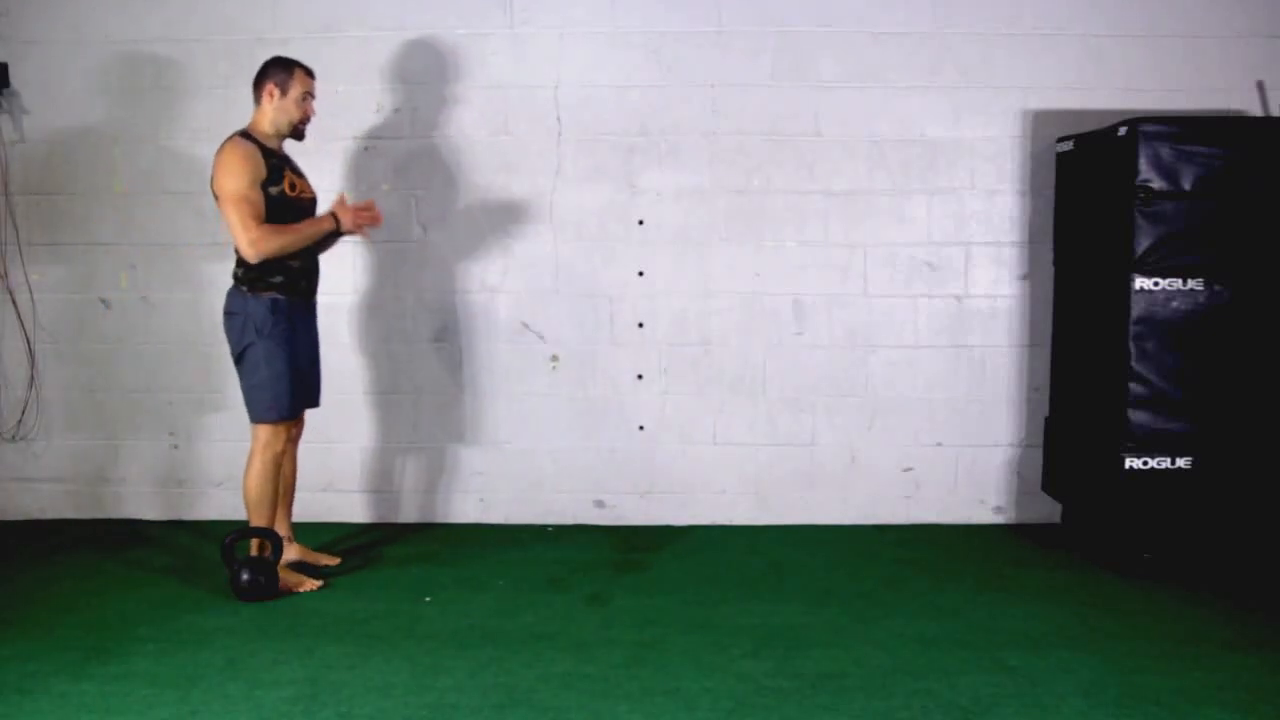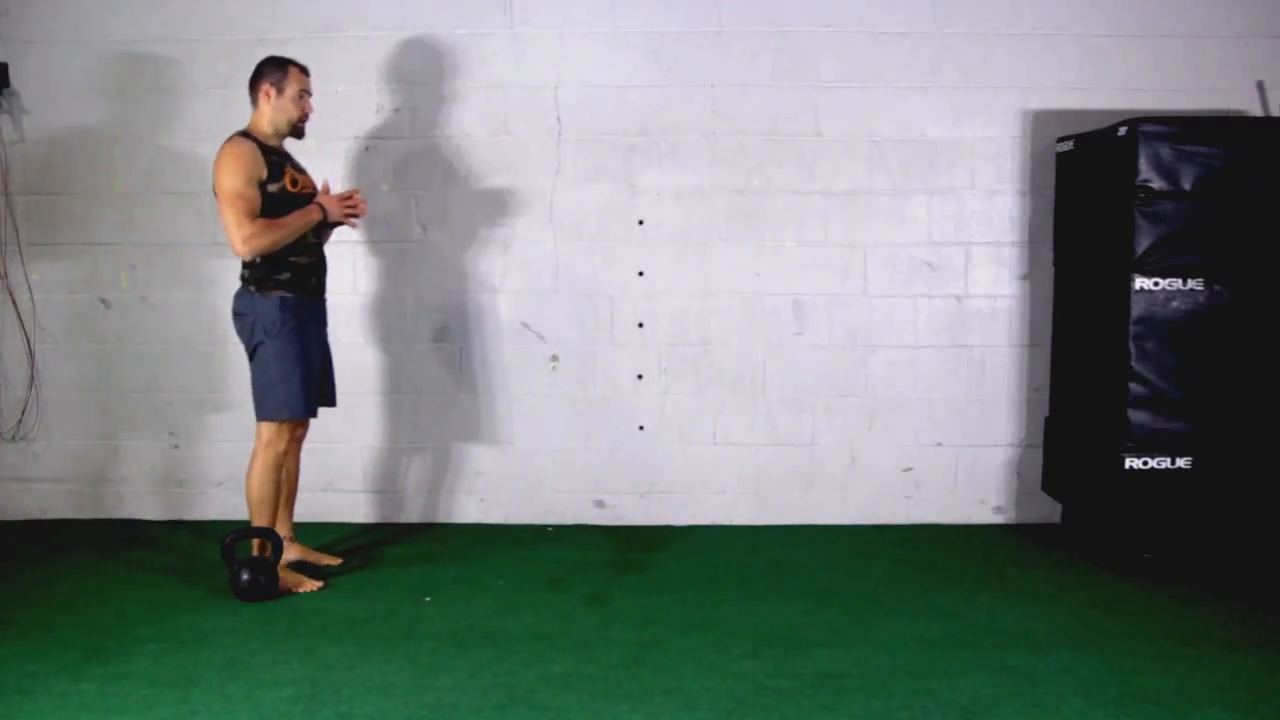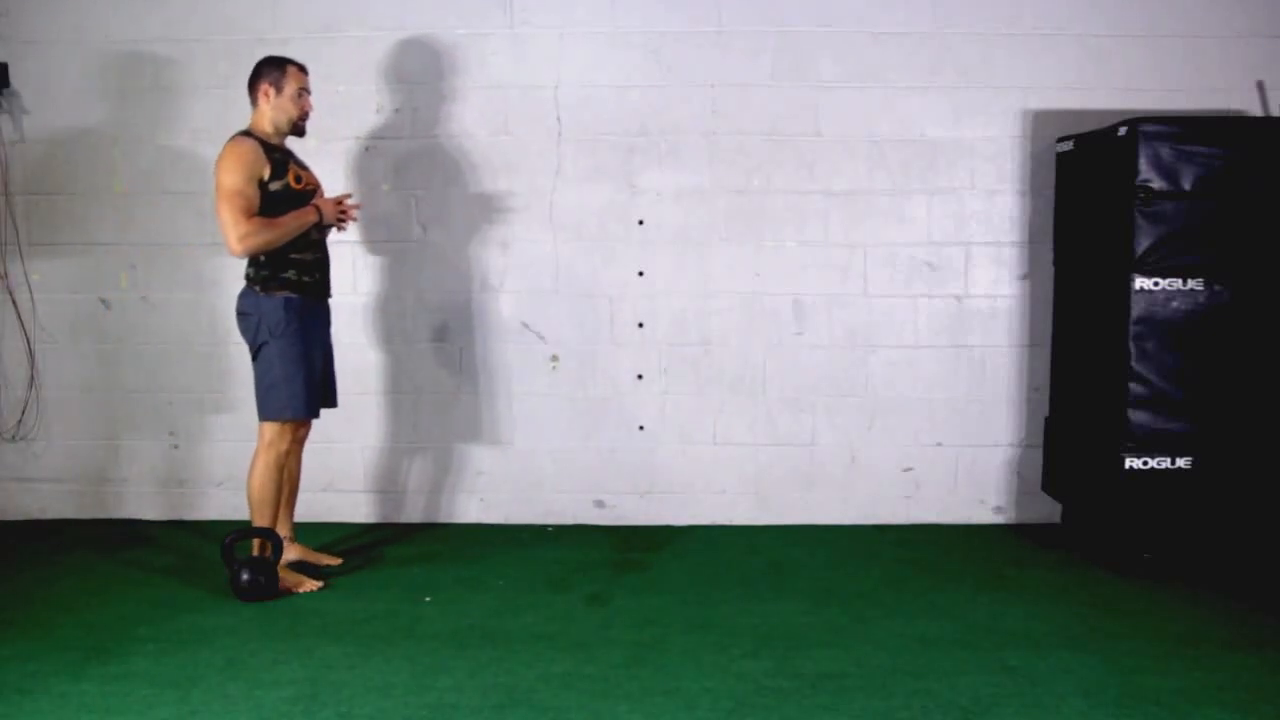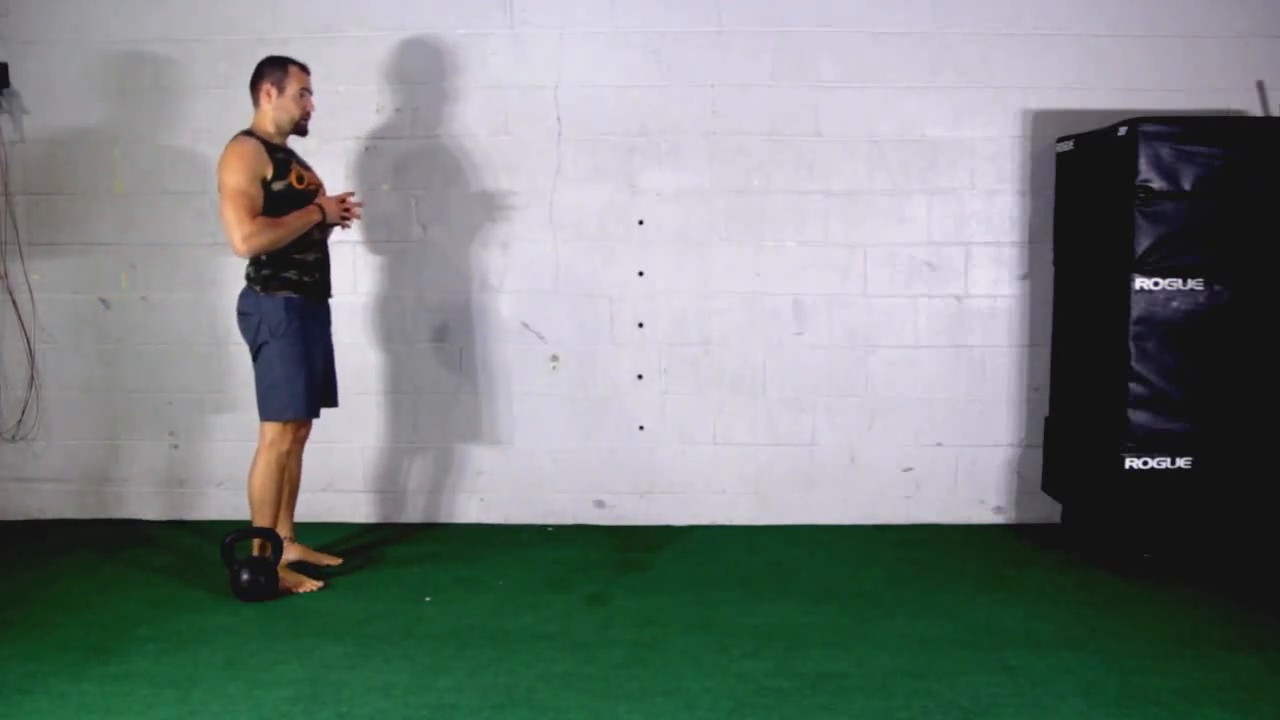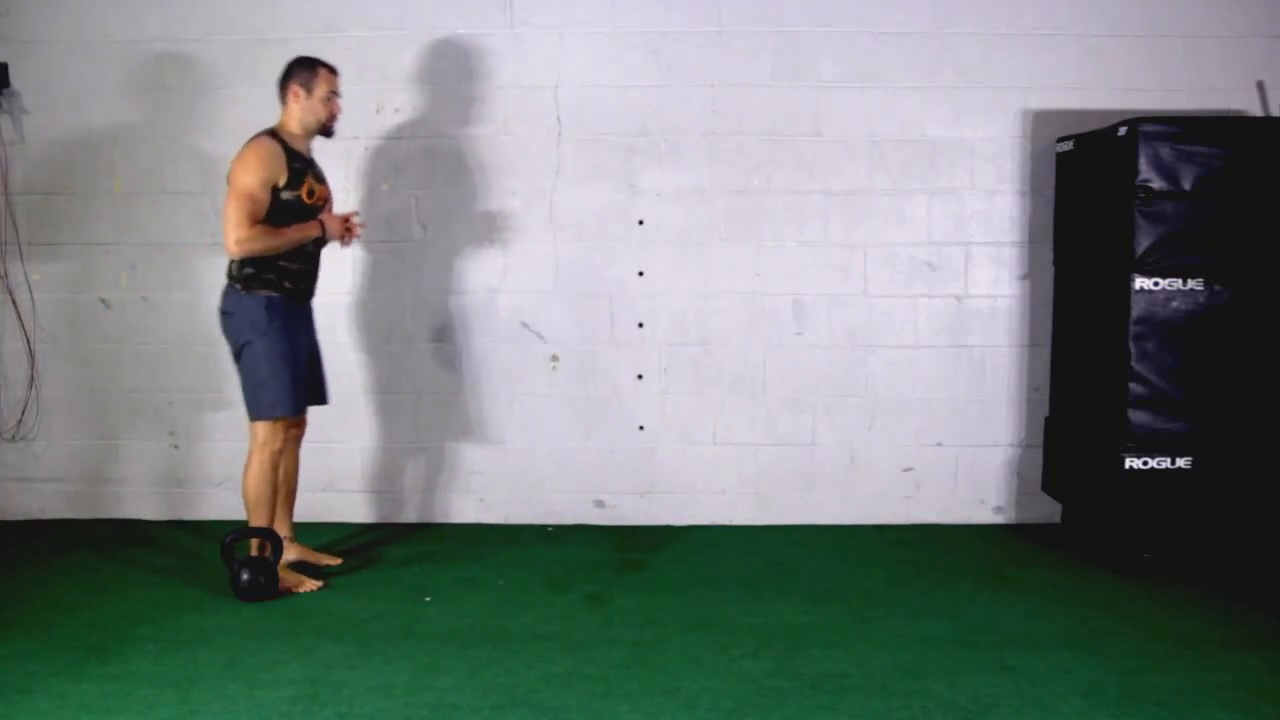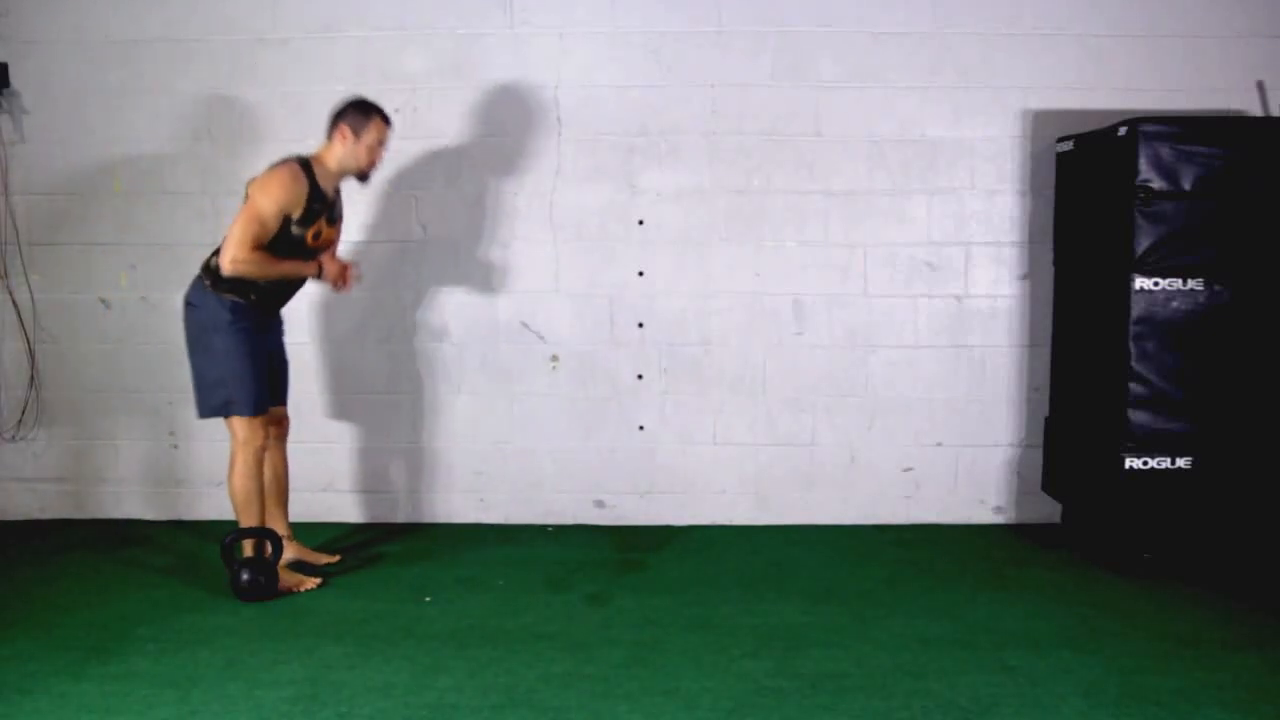
dt=0.2s
person 1, frame 1
left shoulder: (281, 159)
right shoulder: (239, 154)
right elbow: (254, 244)
left wrist: (339, 223)
right wrist: (332, 222)
left hip: (295, 307)
right hip: (262, 310)
left knee: (290, 432)
right knee: (270, 437)
left ankle: (285, 543)
right ankle: (259, 562)
person 1, frame 2
left shoulder: (283, 158)
right shoulder: (240, 154)
right elbow: (247, 241)
left wrist: (332, 216)
right wrist: (319, 210)
left hip: (304, 305)
right hip: (272, 307)
left knee: (294, 432)
right knee: (275, 437)
left ankle: (285, 543)
right ankle: (259, 561)
person 1, frame 3
left shoulder: (285, 157)
right shoulder: (243, 153)
right elbow: (242, 238)
left wrist: (329, 216)
right wrist: (315, 213)
left hip: (308, 305)
right hip: (277, 307)
left knee: (297, 432)
right knee: (277, 436)
left ankle: (285, 542)
right ankle: (260, 561)
person 1, frame 4
left shoulder: (286, 155)
right shoulder: (245, 153)
right elbow: (246, 238)
left wrist: (331, 214)
right wrist: (317, 212)
left hip: (308, 305)
right hip: (277, 307)
left knee: (298, 432)
right knee: (279, 436)
left ankle: (285, 543)
right ankle: (261, 561)
person 1, frame 5
left shoulder: (304, 159)
right shoulder: (262, 154)
right elbow: (239, 240)
left wrist: (333, 229)
right wrist: (318, 227)
left hip: (292, 306)
right hip: (259, 307)
left knee: (292, 429)
right knee: (271, 435)
left ankle: (285, 543)
right ankle: (259, 561)
person 1, frame 6
left shoulder: (331, 194)
right shoulder: (287, 181)
right elbow: (234, 259)
left wrist: (330, 270)
right wrist: (315, 268)
left hip: (260, 313)
right hip: (223, 309)
left knee: (275, 427)
right knee: (251, 435)
left ankle: (283, 542)
right ankle: (255, 560)
